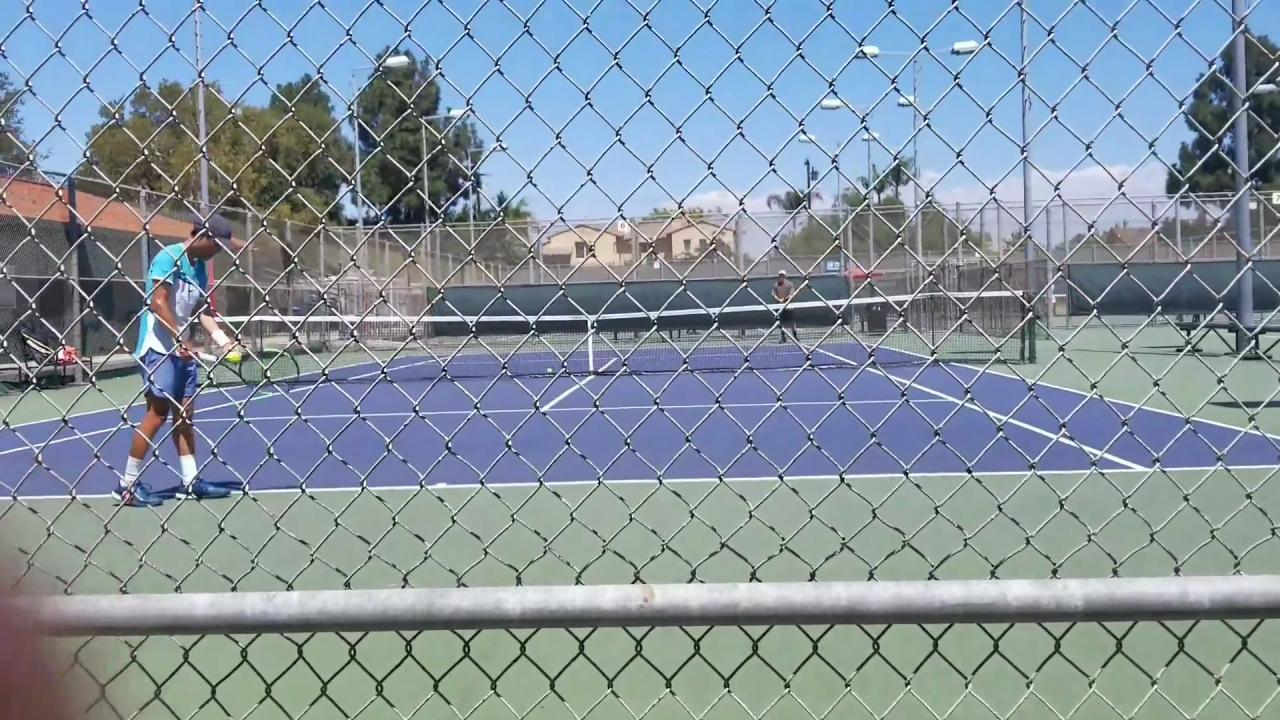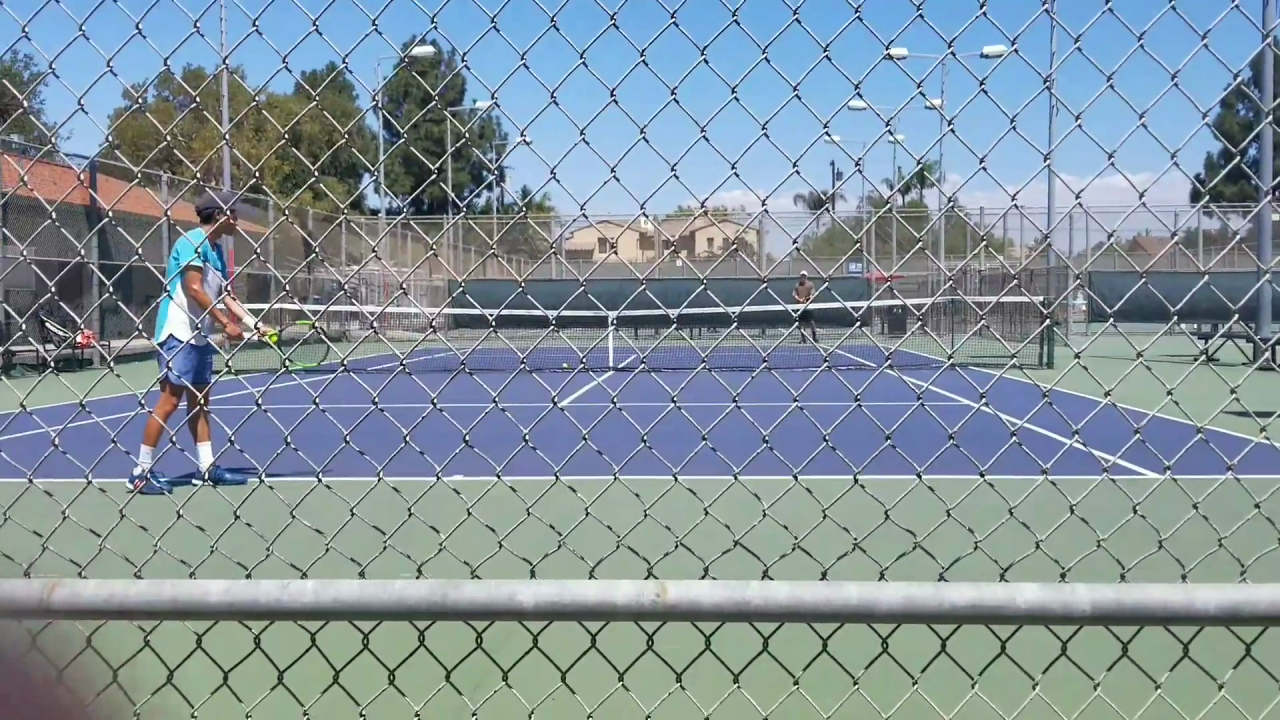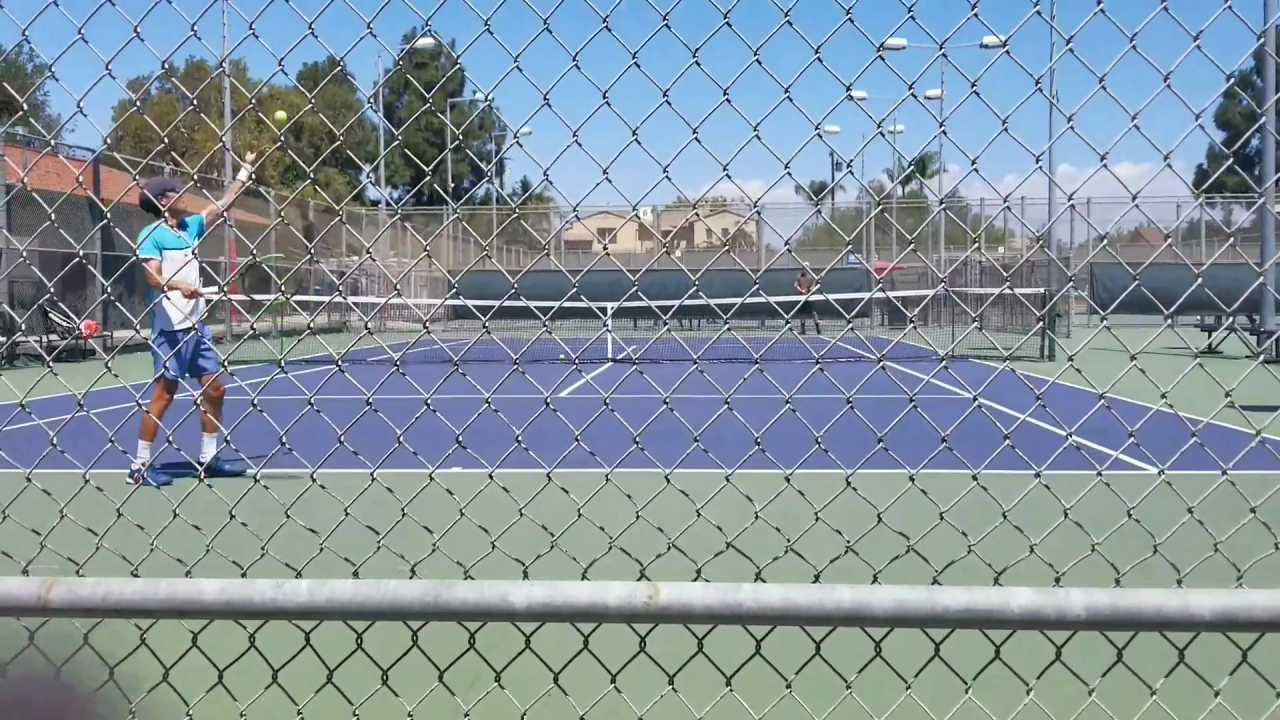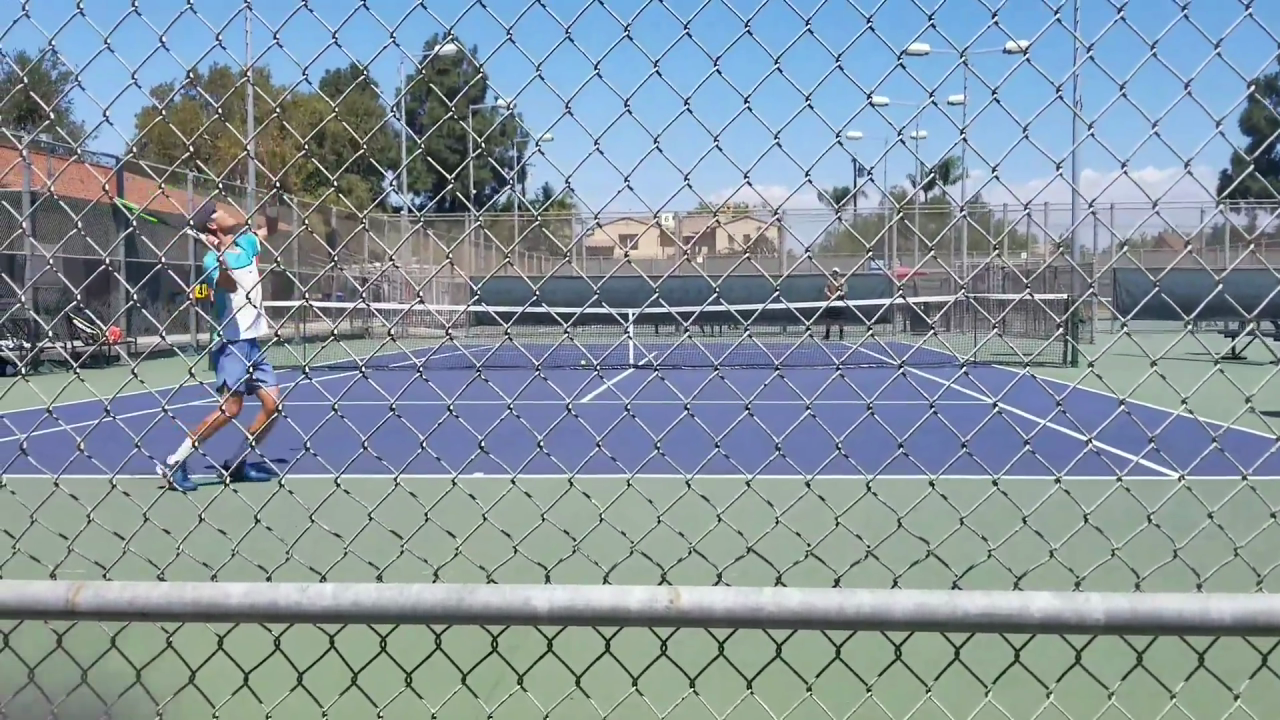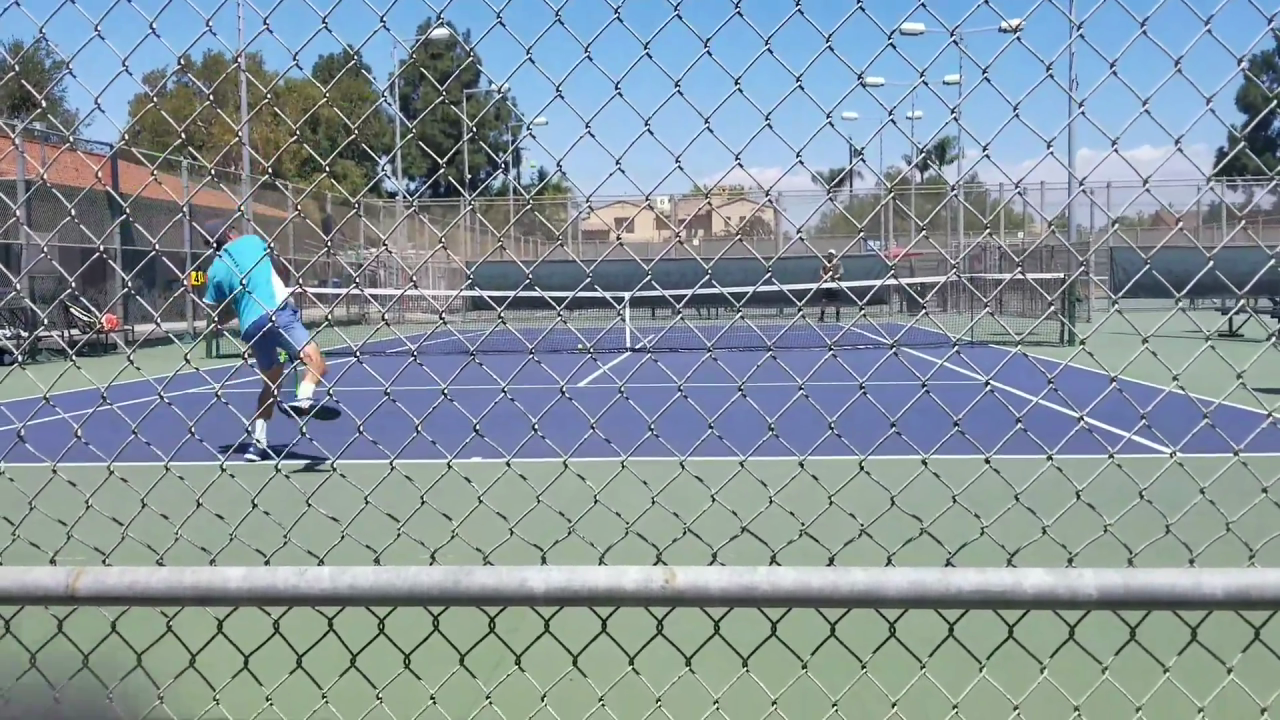
dt=0.5s
person 1, frame 1
left shoulder: (200, 267)
right shoulder: (169, 257)
left elbow: (202, 311)
right elbow: (158, 304)
left wrist: (224, 341)
right wrist: (181, 341)
left hip: (183, 349)
right hip: (160, 347)
left knee: (184, 415)
right knee: (157, 413)
left ankle: (190, 481)
right ankle: (128, 484)
person 1, frame 2
left shoulder: (217, 251)
right shoulder: (192, 241)
left elbow: (225, 296)
right elbow: (194, 289)
left wrist: (254, 324)
right wrist: (225, 323)
left hip: (200, 336)
right hip: (178, 334)
left knee: (200, 402)
right knee: (170, 401)
left ankle: (208, 468)
right ankle: (142, 472)
person 1, frame 3
left shoulder: (190, 228)
right shoulder: (152, 235)
left elbow: (225, 202)
right elbow: (153, 278)
left wrist: (246, 168)
right wrist: (178, 286)
left hip: (197, 325)
right hip: (170, 327)
left knee: (215, 389)
right knee: (164, 395)
left ankle: (208, 459)
right ankle: (140, 466)
person 1, frame 4
left shoulder: (246, 245)
right shoulder: (215, 258)
left elbow: (272, 228)
right elbow: (229, 290)
left wrist: (269, 217)
right wrist: (221, 259)
left hip: (252, 341)
right hip: (232, 342)
left knee: (271, 404)
right knee: (230, 408)
left ankle: (236, 464)
right ankle: (173, 463)
person 1, frame 5
left shoulder: (216, 272)
right shoulder: (250, 241)
left elbow: (221, 319)
right elbow: (278, 267)
left hip: (251, 326)
right hip: (278, 312)
left knee: (272, 379)
right knee: (316, 363)
left ankle: (258, 442)
right ankle: (303, 399)
